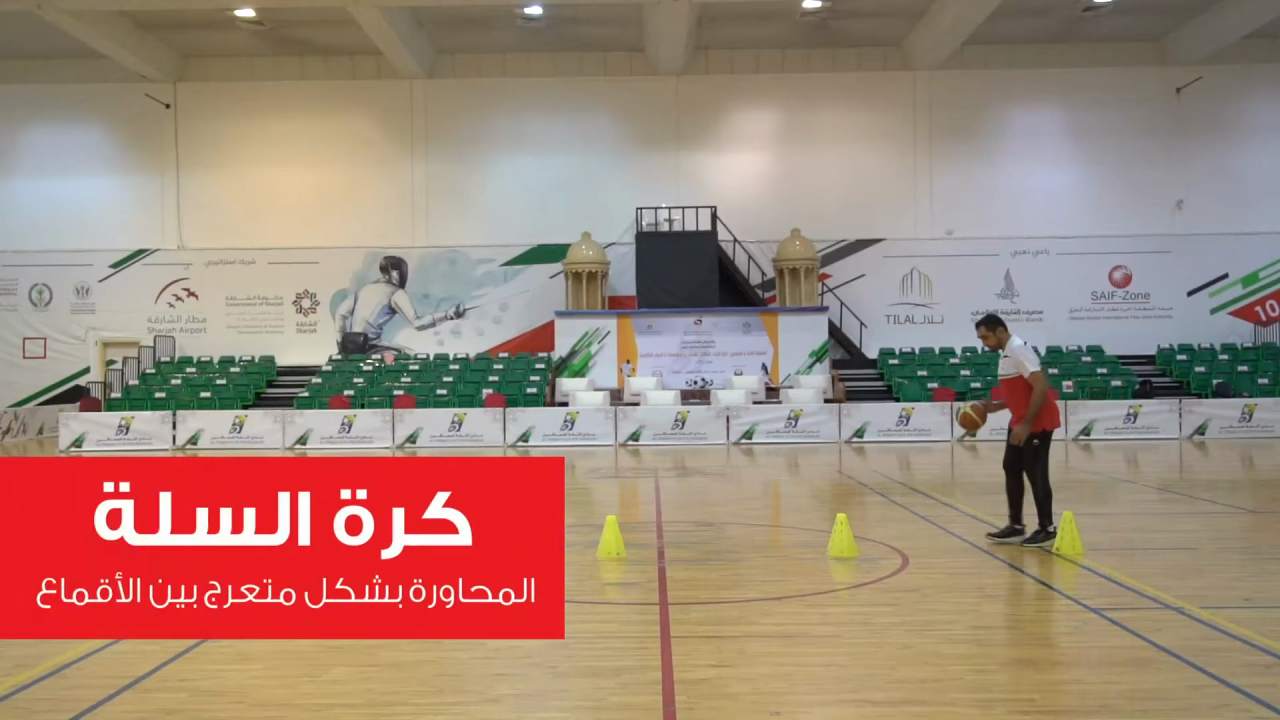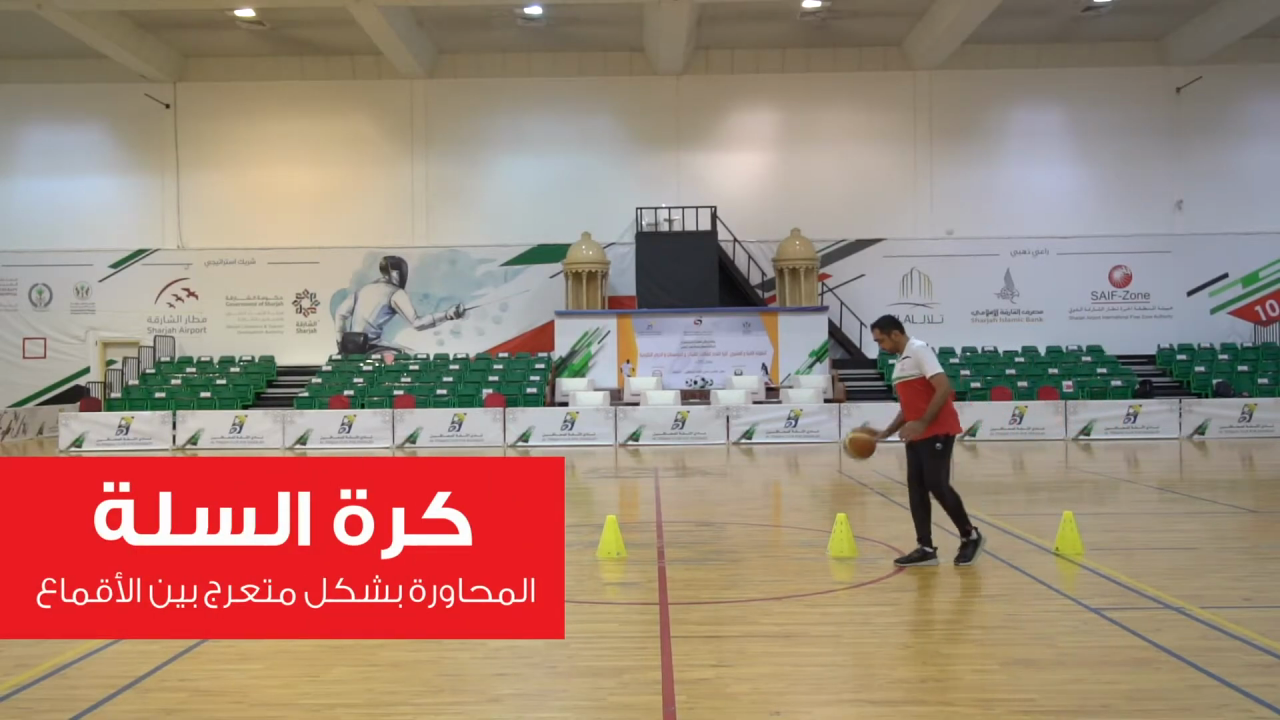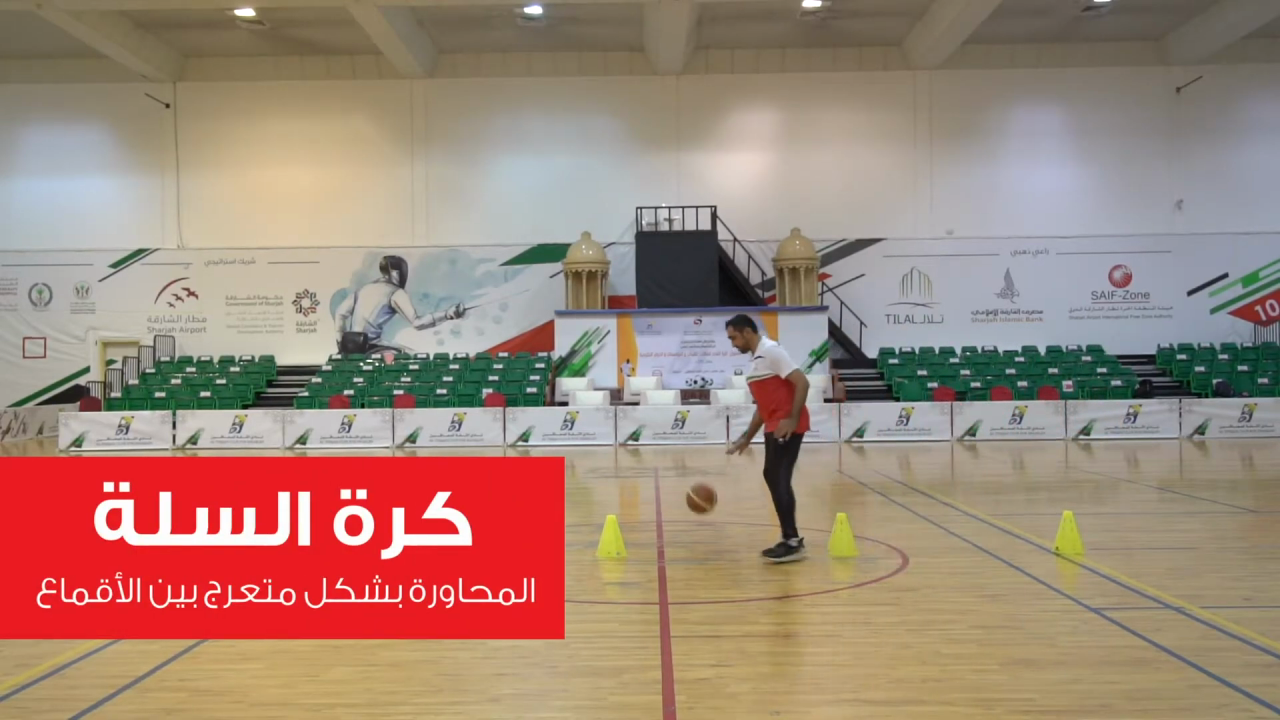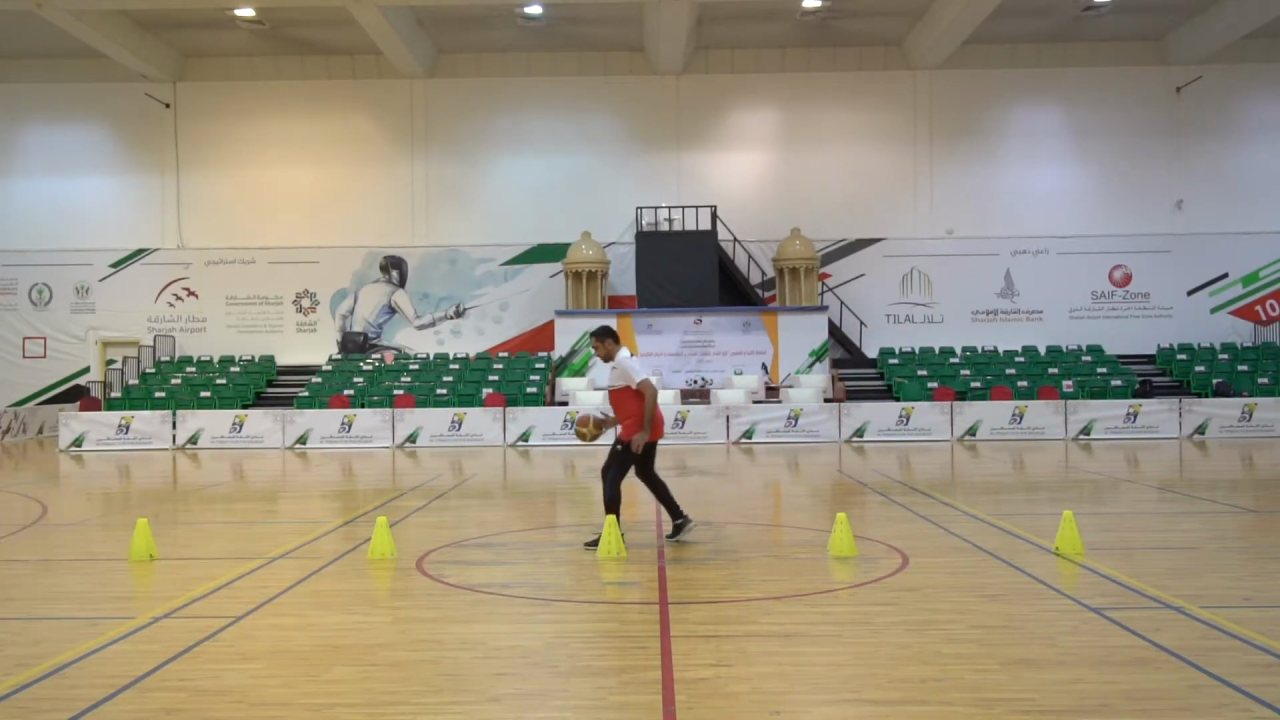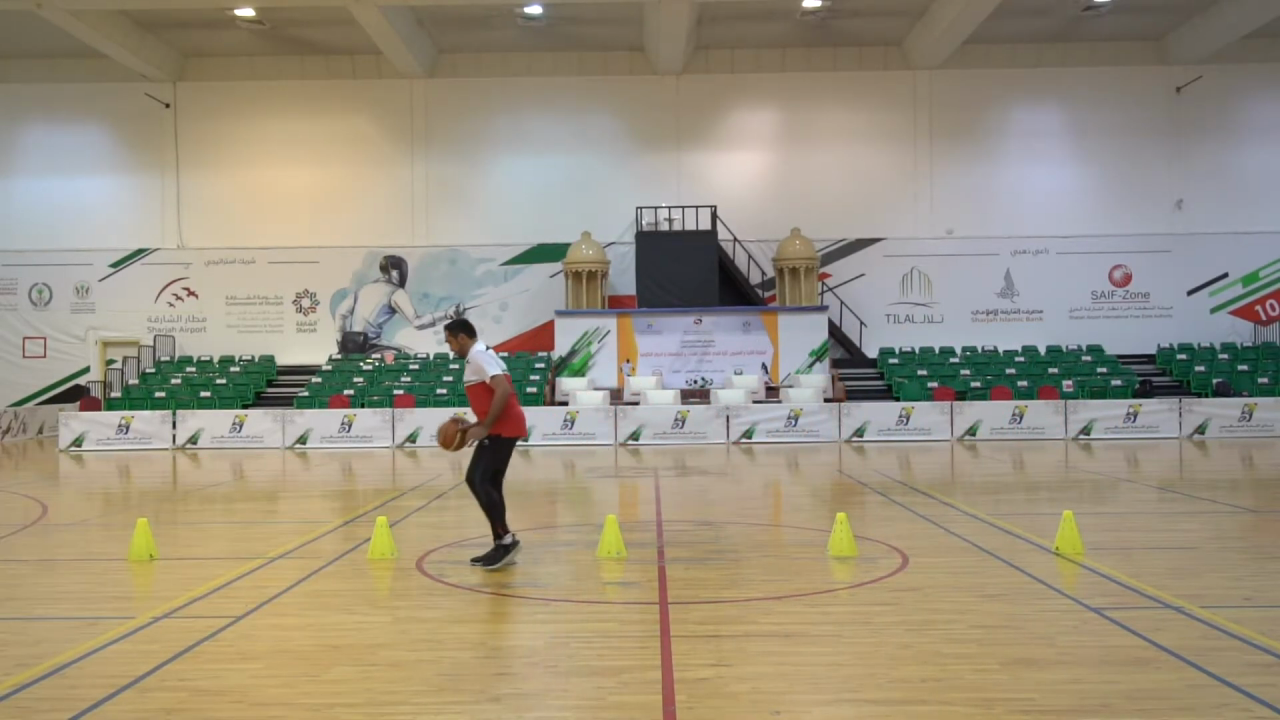
dt=1s
person 1, frame 1
left shoulder: (1018, 350)
right shoulder: (1007, 354)
left elbow: (1041, 387)
left wrist: (1026, 424)
right wrist: (996, 406)
left hip: (1038, 422)
right hip: (1022, 422)
left knee: (1036, 473)
right knee: (1011, 469)
left ankle: (1047, 529)
right ankle: (1015, 525)
person 1, frame 2
left shoulder: (919, 351)
right shoulder: (900, 363)
left elbow: (943, 388)
left wrist: (922, 424)
right wrist: (886, 432)
left hip: (937, 429)
right hip: (917, 431)
left knee: (936, 483)
right knee: (916, 484)
left ankle: (970, 536)
right ankle: (926, 548)
person 1, frame 3
left shoulder: (771, 351)
right shoulder: (756, 359)
left elbow: (802, 383)
left wrist: (793, 419)
right wrist: (745, 439)
left hip: (786, 425)
right hip: (775, 426)
left knee: (778, 479)
right knee: (772, 478)
left ankle: (791, 543)
right ankle: (791, 539)
person 1, frame 4
left shoulder: (624, 363)
right shoulder: (622, 363)
left elbow: (650, 392)
left wrist: (643, 431)
right wrist: (616, 421)
left hip: (637, 431)
right hip: (640, 429)
left knee: (610, 475)
right knee: (646, 474)
right ankle: (679, 520)
person 1, frame 5
left shoulder: (478, 357)
right shoulder: (481, 356)
left elbow: (504, 390)
left wrist: (484, 427)
right wrist: (478, 428)
left hip: (502, 428)
right hip: (502, 428)
left knee: (476, 479)
right knee: (487, 484)
left ankle: (503, 539)
right ankle: (503, 542)
